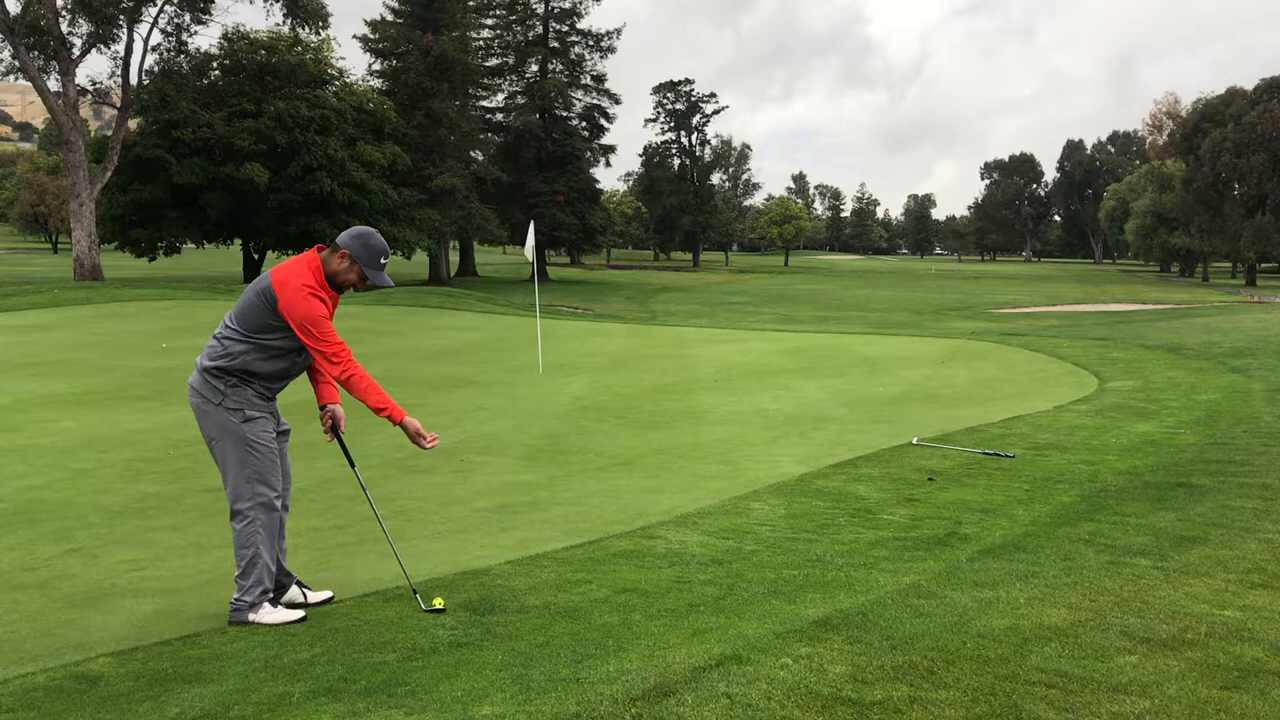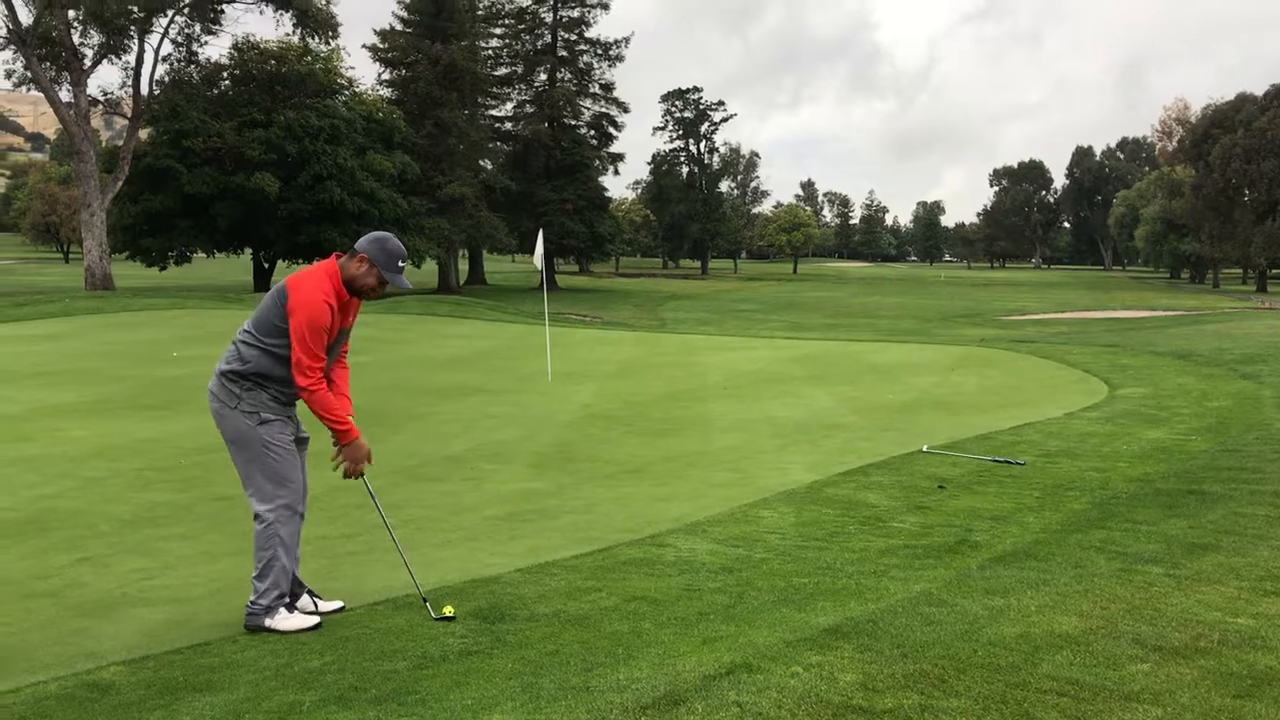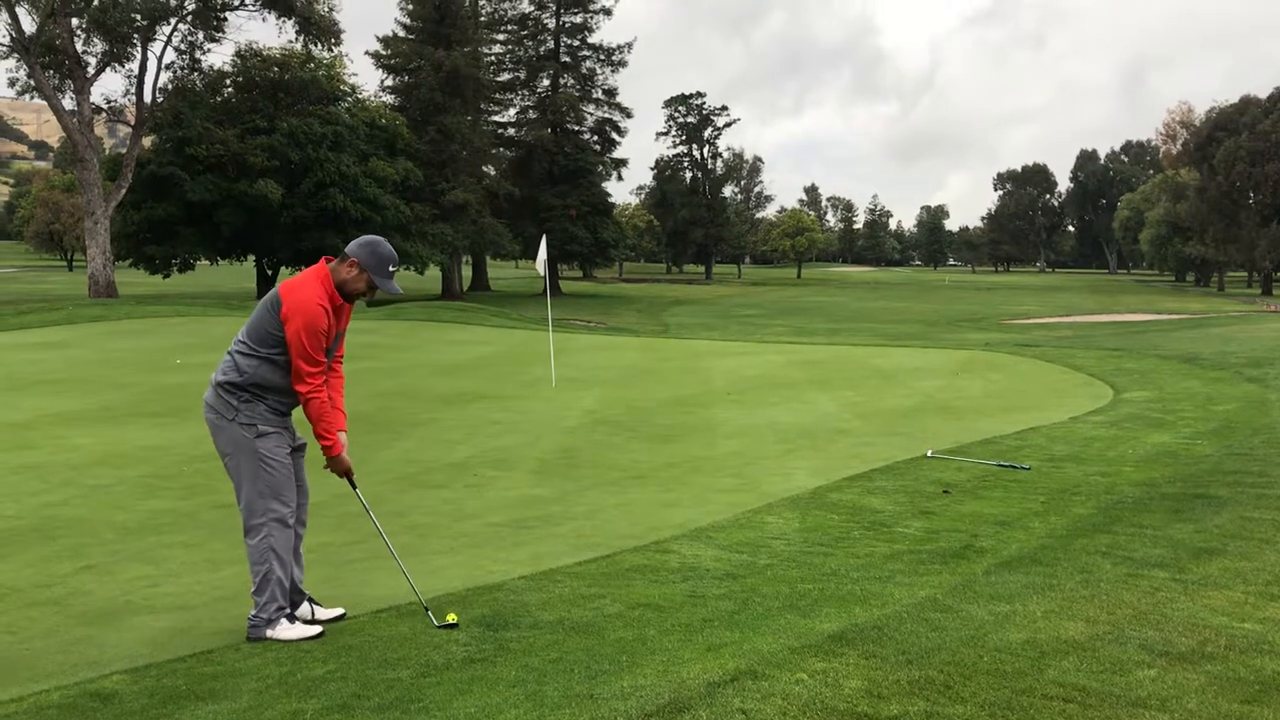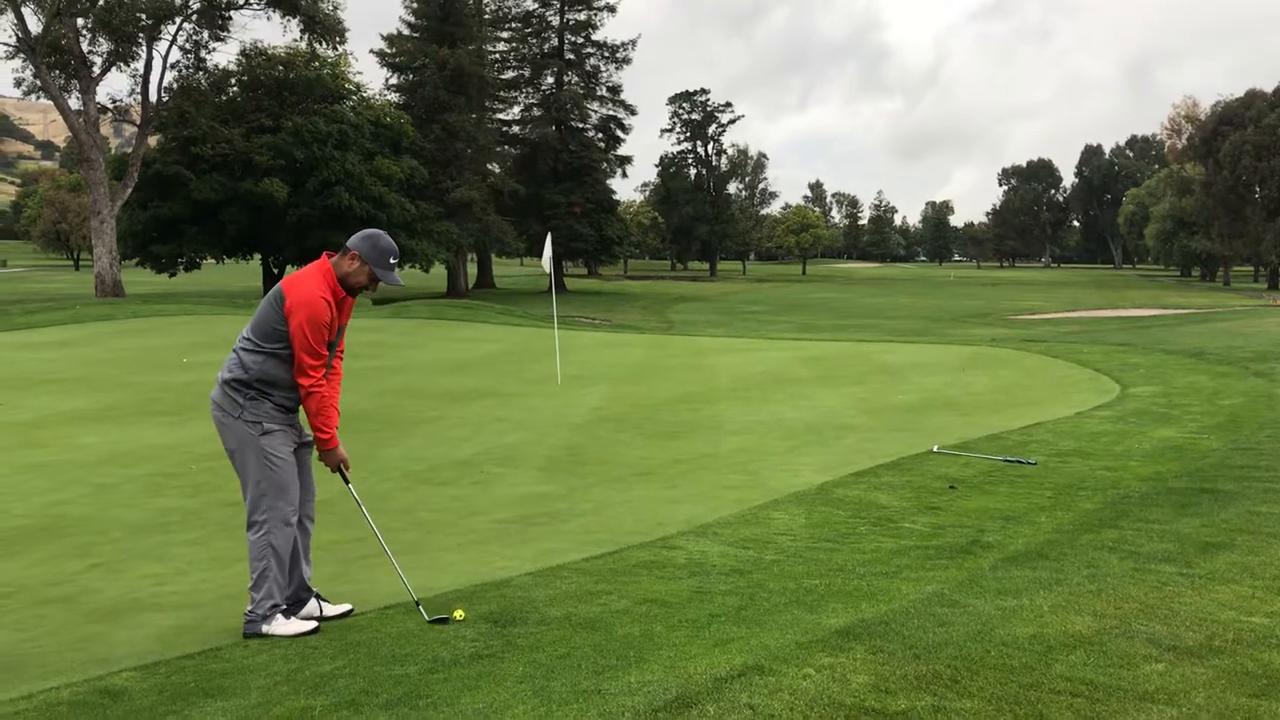
dt=0.5s
person 1, frame 1
left shoulder: (323, 281)
right shoulder: (300, 289)
left elbow: (320, 352)
right elbow: (341, 364)
left wrist: (328, 401)
right wrist: (402, 419)
left hip: (252, 394)
right hip: (227, 393)
left knee: (275, 491)
right knee: (257, 495)
left ankle: (276, 584)
right ankle: (251, 601)
person 1, frame 2
left shoulder: (349, 293)
right shoulder: (314, 296)
left elbow: (336, 359)
right elbow: (309, 380)
left wrist: (344, 417)
right wrist: (350, 436)
left hip: (274, 399)
right hip: (245, 397)
left knee: (291, 497)
right knee: (279, 500)
left ankle: (287, 591)
right ankle: (266, 605)
person 1, frame 3
left shoulder: (340, 296)
right shoulder: (309, 302)
left elbow: (332, 366)
right elbow: (310, 386)
left wrist: (338, 429)
right wrist: (332, 448)
left hip: (270, 409)
right hip: (242, 409)
left knee: (292, 507)
right knee: (271, 512)
left ankle: (291, 601)
right ankle: (267, 617)
person 1, frame 4
left shoulder: (341, 290)
right shoulder: (311, 296)
left elbow: (332, 362)
right elbow: (311, 379)
left wrist: (332, 425)
right wrist: (327, 442)
left hip: (277, 406)
right hip: (248, 406)
left knee: (299, 505)
right knee: (276, 508)
left ankle: (297, 598)
right ankle: (263, 613)
